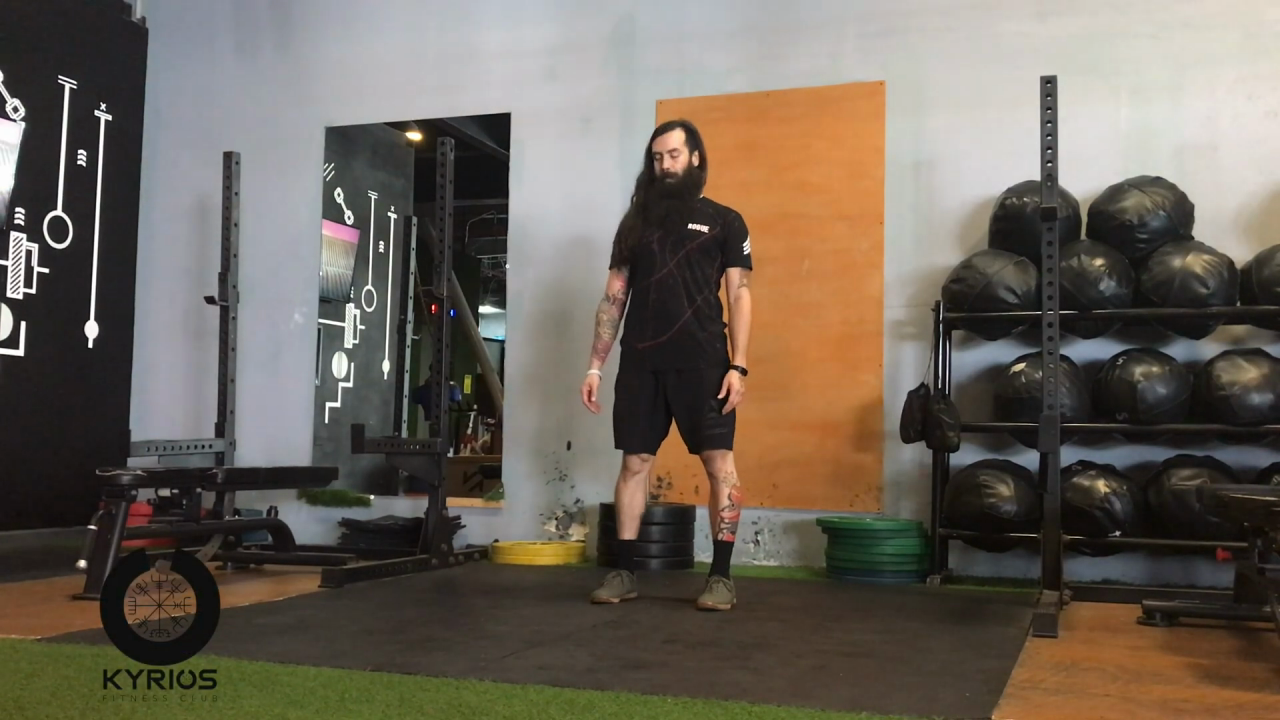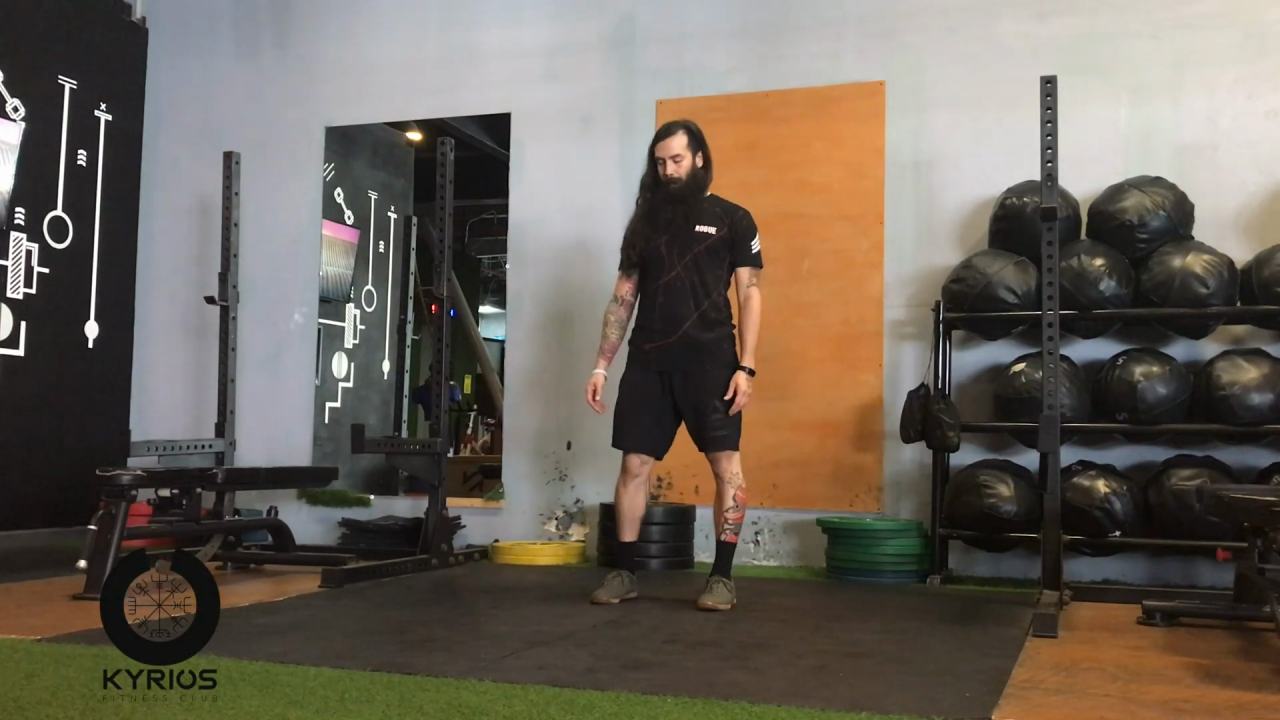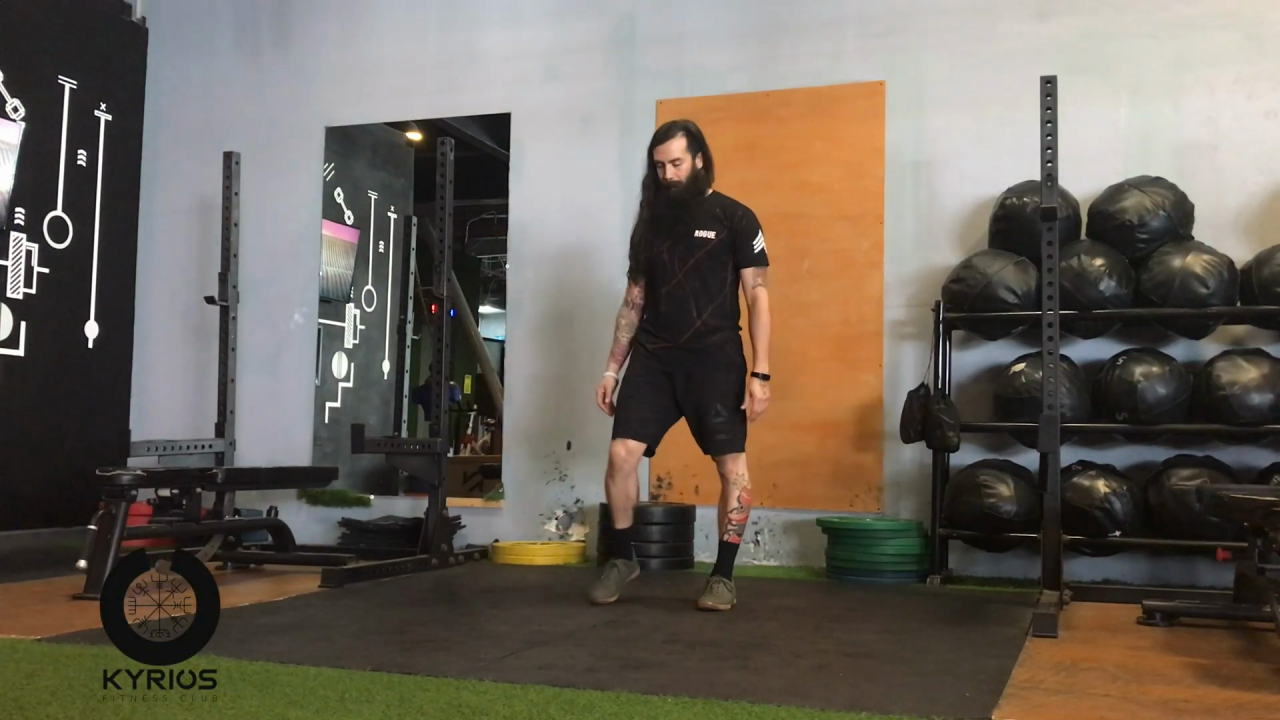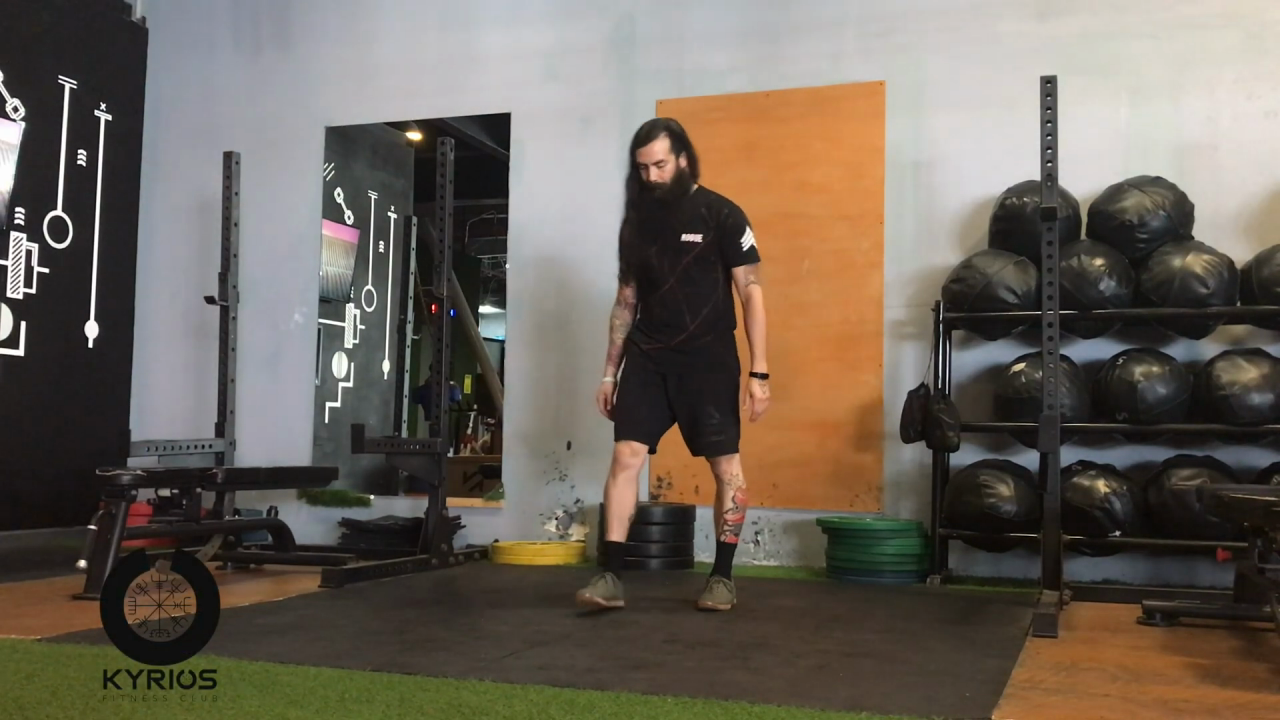
dt=0.2s
person 1, frame 1
left shoulder: (724, 221)
right shoulder: (636, 221)
left elbow: (739, 296)
right elbow: (613, 298)
left wrist: (738, 365)
right wrist: (595, 366)
left hip: (702, 362)
right hip: (640, 362)
left knee: (719, 462)
right knee: (634, 463)
left ankle: (721, 575)
right ankle: (624, 571)
person 1, frame 2
left shoulder: (733, 219)
right shoulder: (644, 222)
left elbow: (750, 296)
right elbow: (622, 299)
left wrist: (746, 366)
right wrist: (601, 366)
left hip: (710, 362)
right hip: (648, 362)
left knee: (726, 464)
right knee: (634, 465)
left ankle: (722, 576)
right ankle: (624, 571)
person 1, frame 3
left shoulder: (735, 218)
right shoulder: (650, 223)
left elbow: (758, 297)
right elbow: (633, 302)
left wrist: (760, 372)
right wrist: (612, 369)
left hip: (715, 363)
right hip: (654, 360)
left knee: (731, 465)
right knee: (622, 453)
left ankle: (723, 576)
right ankle: (621, 558)
person 1, frame 4
left shoulder: (722, 216)
right shoulder: (637, 221)
left elbow: (751, 294)
right elbow: (626, 301)
left wrist: (758, 372)
right wrist: (610, 372)
left hip: (708, 362)
right hip: (647, 360)
left knee: (725, 465)
right knee: (625, 458)
left ankle: (722, 576)
right ankle: (612, 574)
